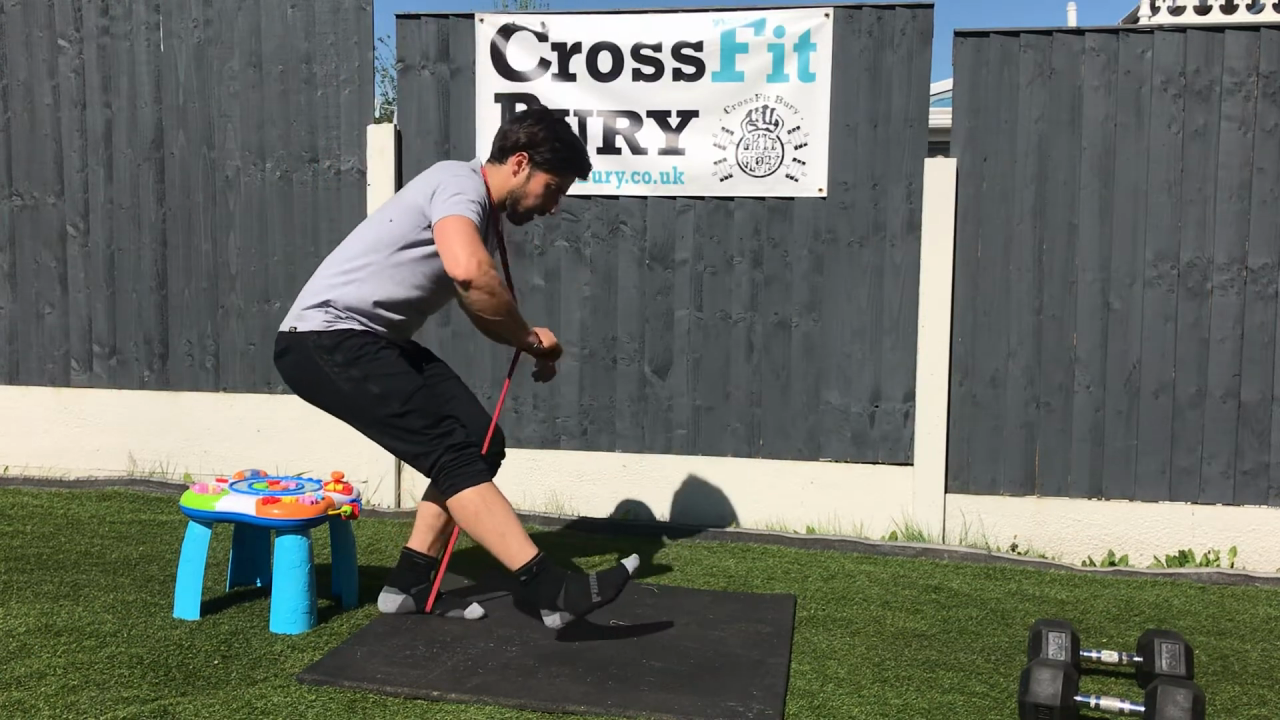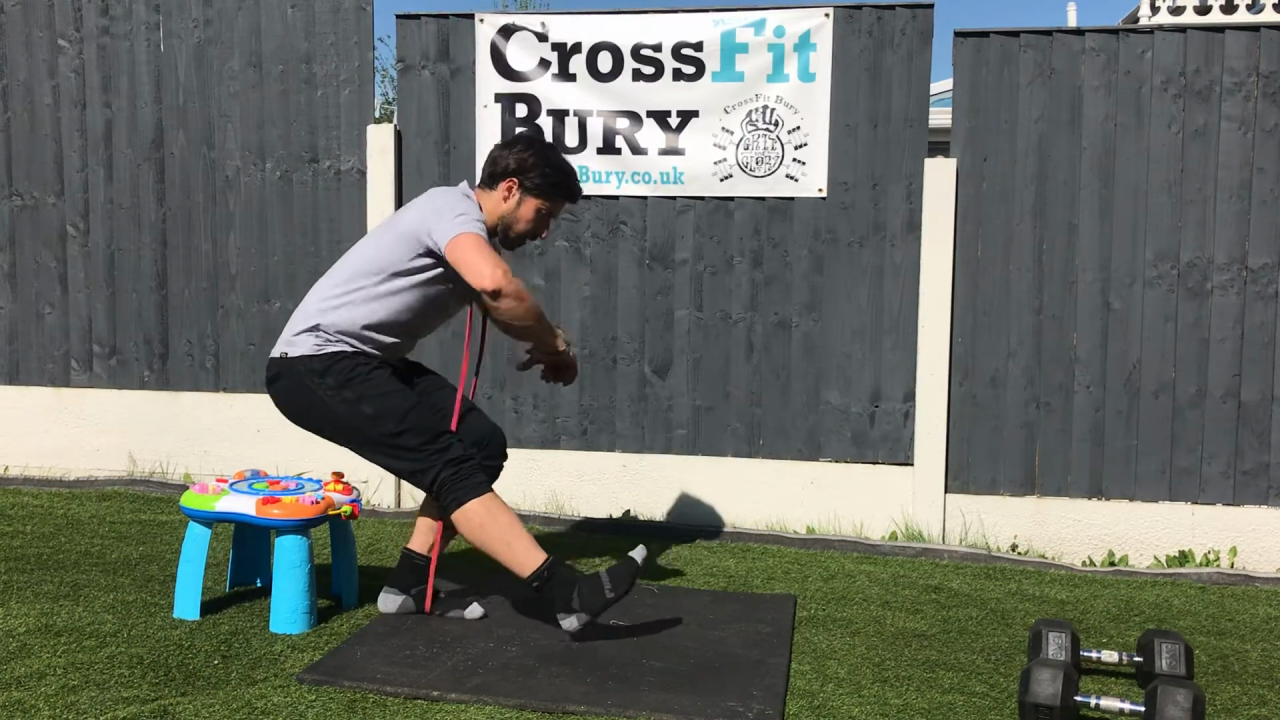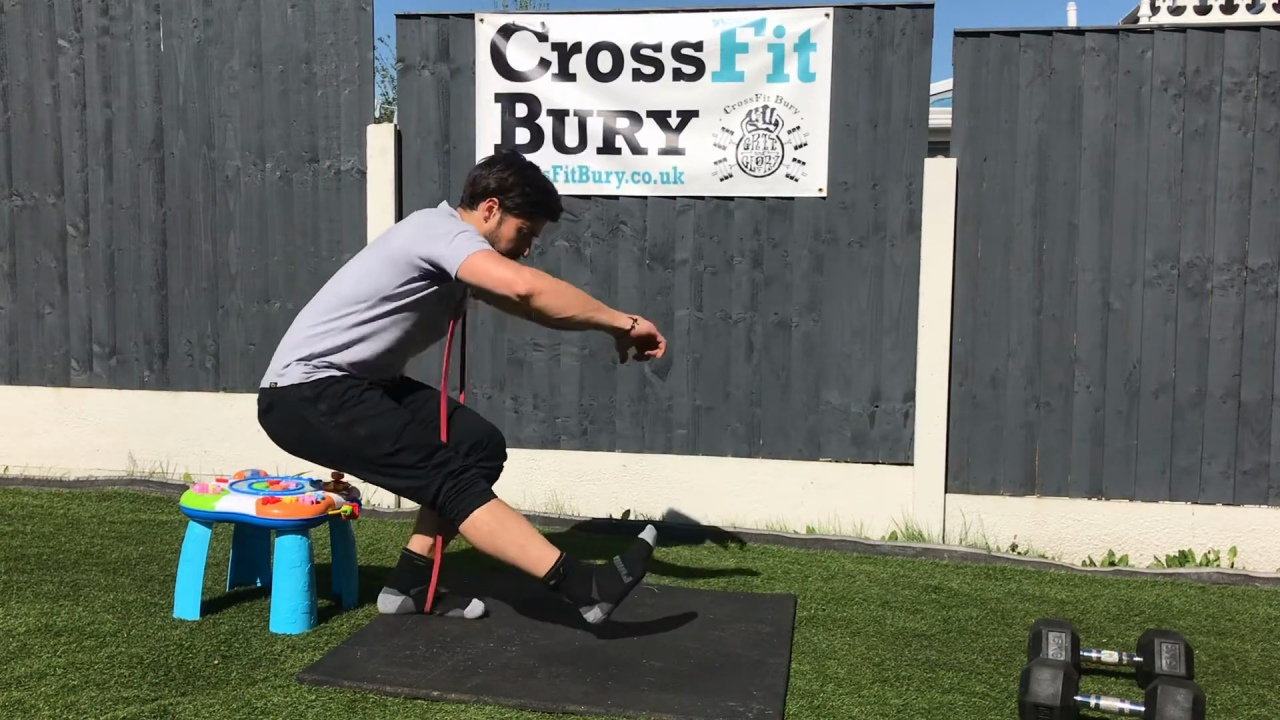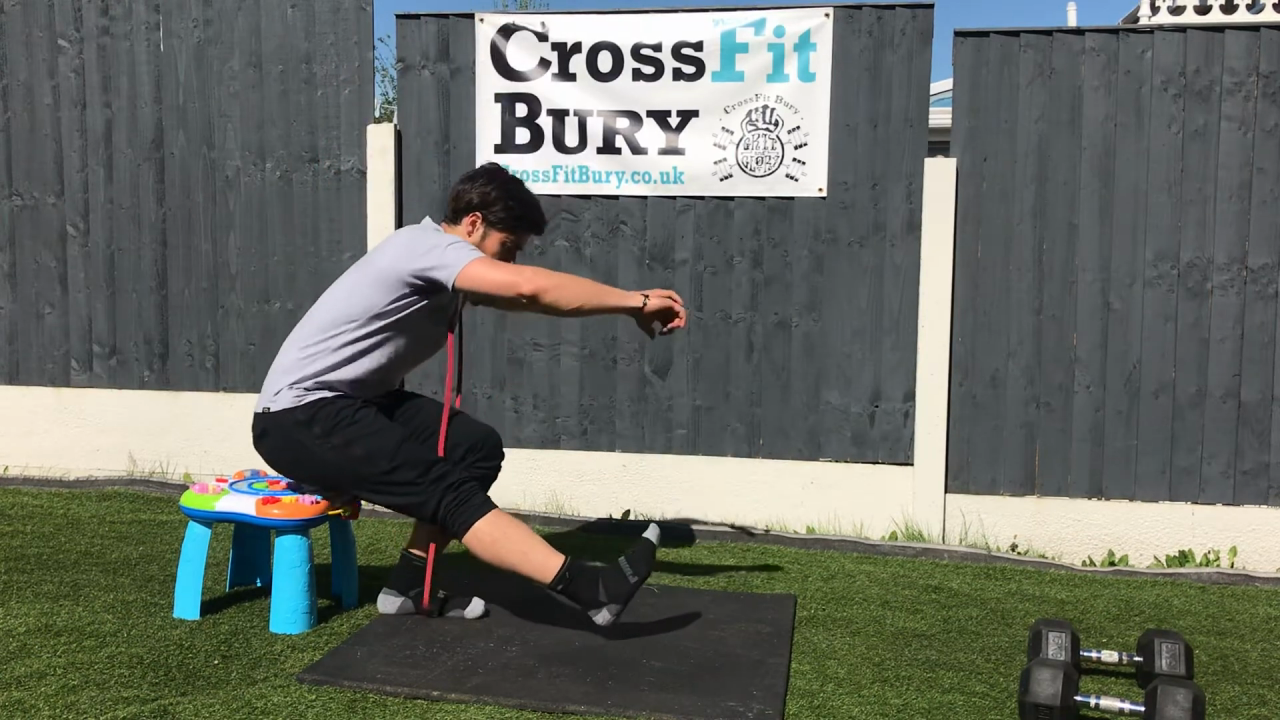
dt=0.2s
person 1, frame 1
left shoulder: (485, 213)
right shoulder: (460, 183)
left elbow: (481, 305)
right elbow: (469, 273)
left wrist: (527, 343)
right wrist: (528, 337)
left hip: (376, 340)
right hip: (324, 341)
left knee: (479, 442)
right knee: (453, 451)
left ankle: (410, 583)
right ankle: (549, 588)
person 1, frame 2
left shoulder: (475, 232)
right shoulder: (454, 207)
left elbow: (490, 301)
right elbow: (495, 285)
left wrist: (544, 344)
right wrist: (554, 343)
left hip: (366, 360)
right hip: (314, 366)
left knee: (481, 446)
right knee: (450, 463)
left ankle: (409, 585)
right ankle: (564, 591)
person 1, frame 3
left shoulder: (454, 249)
right shoulder: (442, 229)
left elbow: (516, 299)
right elbow: (526, 289)
left wrist: (615, 329)
right wrist: (625, 324)
left hip: (352, 381)
right hip: (303, 394)
left knee: (479, 446)
right knee: (449, 474)
left ankle: (408, 585)
right ankle: (580, 585)
person 1, frame 4
left shoulder: (442, 266)
right shoulder: (427, 245)
left elbow: (523, 296)
right elbow: (529, 287)
left wrist: (631, 299)
right wrist: (636, 303)
left hip: (344, 402)
right hip: (296, 419)
left knee: (478, 448)
right knee: (445, 486)
left ankle: (409, 586)
right ankle: (588, 587)
